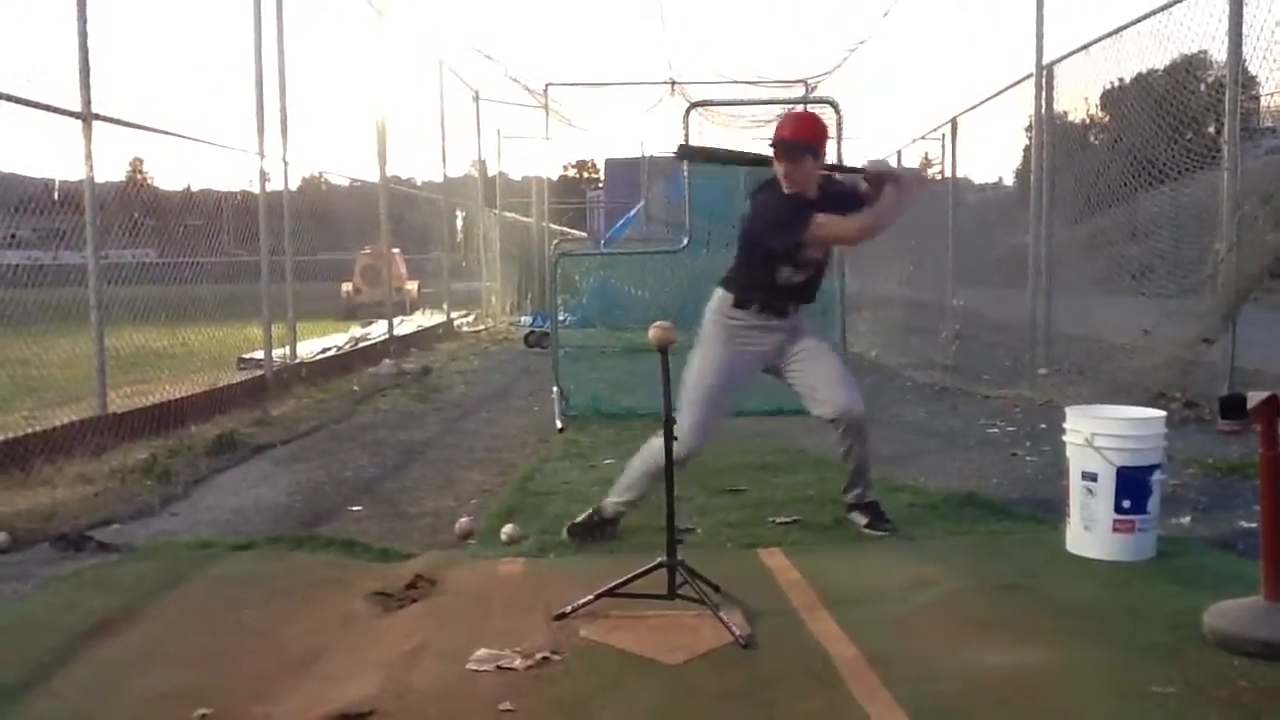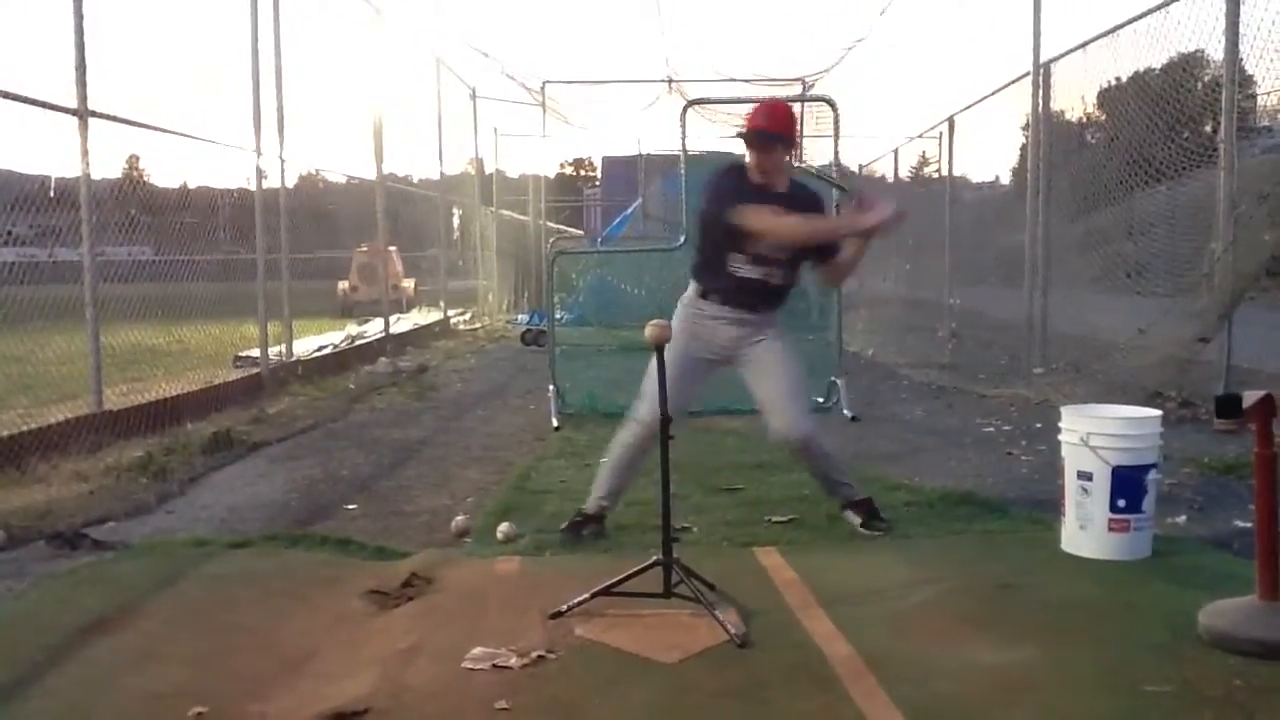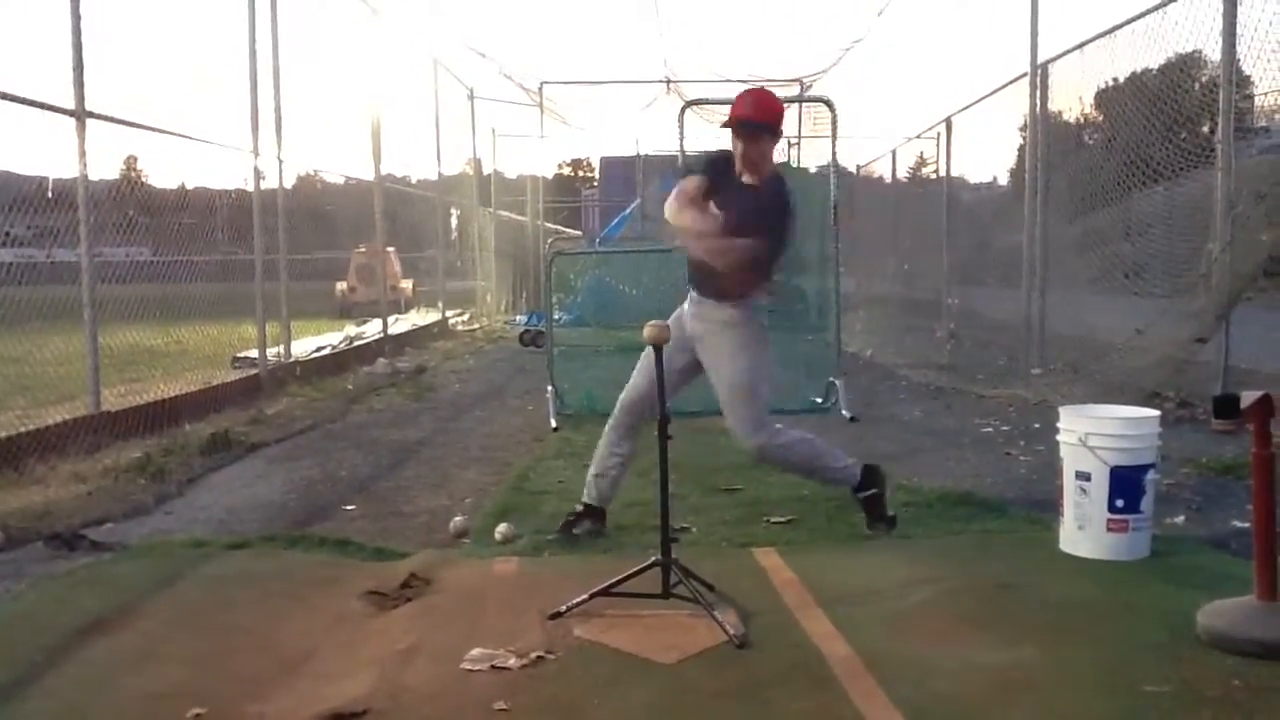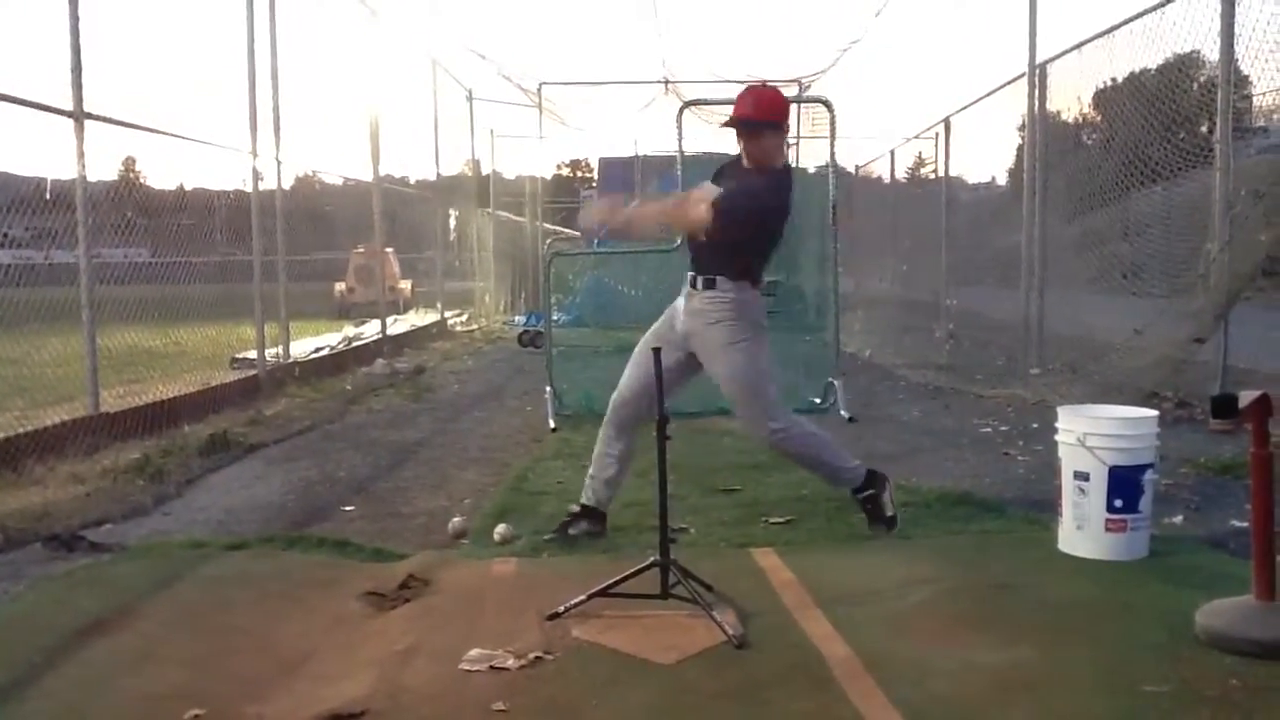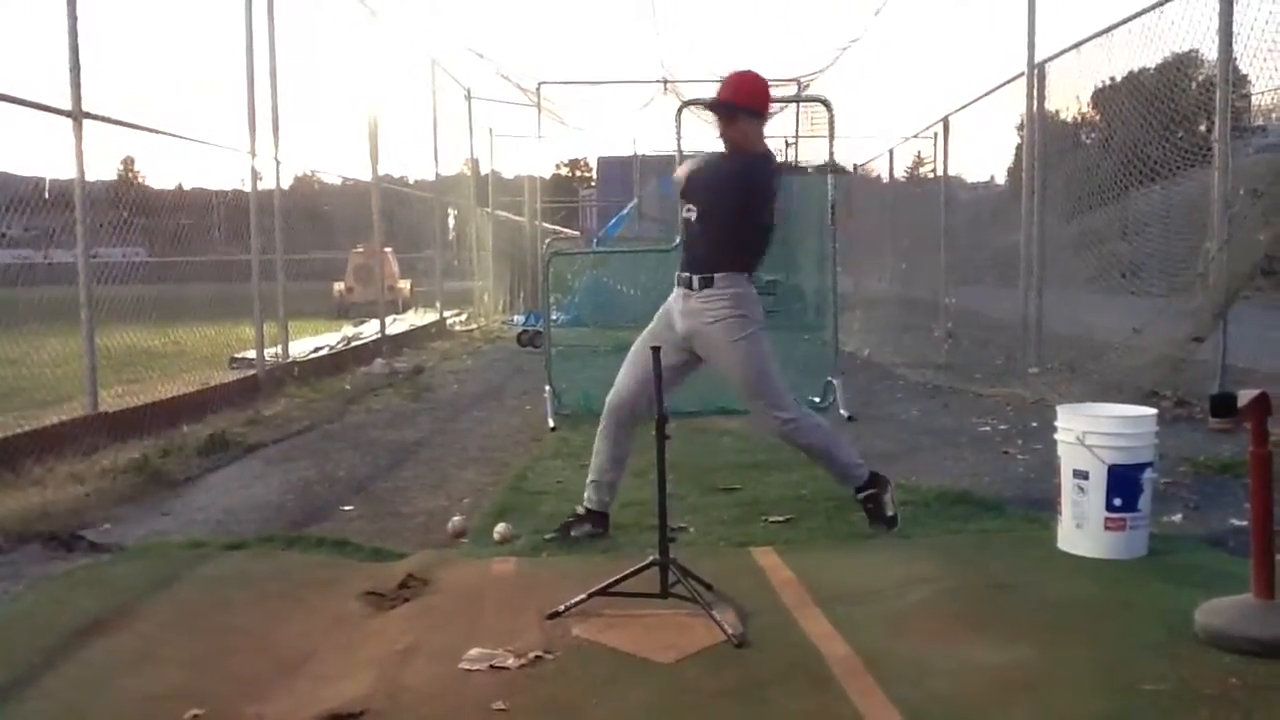
dt=0.1s
person 1, frame 1
left shoulder: (834, 194)
right shoulder: (769, 202)
right elbow: (853, 231)
left wrist: (883, 182)
right wrist: (897, 193)
left hip: (788, 329)
right hip: (732, 323)
left knee: (849, 411)
right knee: (689, 436)
left ankle: (858, 498)
right ankle: (610, 510)
person 1, frame 2
left shoulder: (808, 203)
right shoulder: (730, 182)
left elbow: (833, 276)
right elbow: (780, 228)
left wrist: (862, 233)
right wrist: (865, 223)
left hip: (760, 326)
right hip: (702, 316)
left knee: (796, 429)
right knee: (647, 419)
left ankle: (849, 496)
right ankle: (594, 510)
person 1, frame 3
left shoulder: (772, 205)
right shoulder: (720, 163)
left elbow: (741, 288)
right elbow: (676, 206)
right wrist: (702, 230)
left hip: (735, 321)
right hip: (694, 308)
left knee: (755, 438)
right knee: (631, 405)
left ankle: (863, 480)
right ankle: (593, 507)
person 1, frame 4
left shoulder: (765, 194)
right shoulder: (738, 168)
left elbow: (693, 218)
right elbow: (690, 205)
left wrist: (620, 214)
left hip: (727, 311)
right hip: (691, 302)
left knee: (772, 425)
right knee: (625, 404)
left ankle: (866, 483)
right ankle: (592, 509)
person 1, frame 5
left shoulder: (733, 169)
right shoulder: (756, 167)
left elbow: (683, 180)
left wrist: (685, 174)
left hip: (724, 305)
right hip: (684, 300)
left knee: (782, 414)
right knee: (621, 404)
left ankle: (869, 484)
right ankle: (595, 510)
